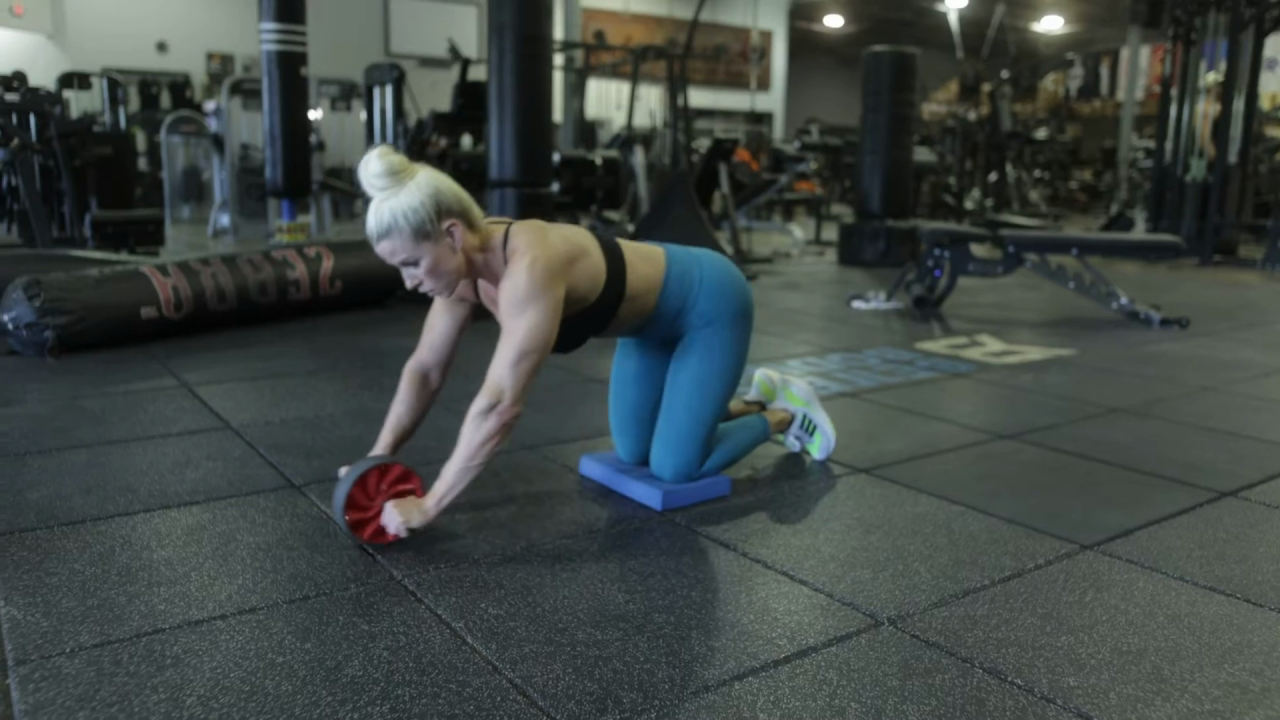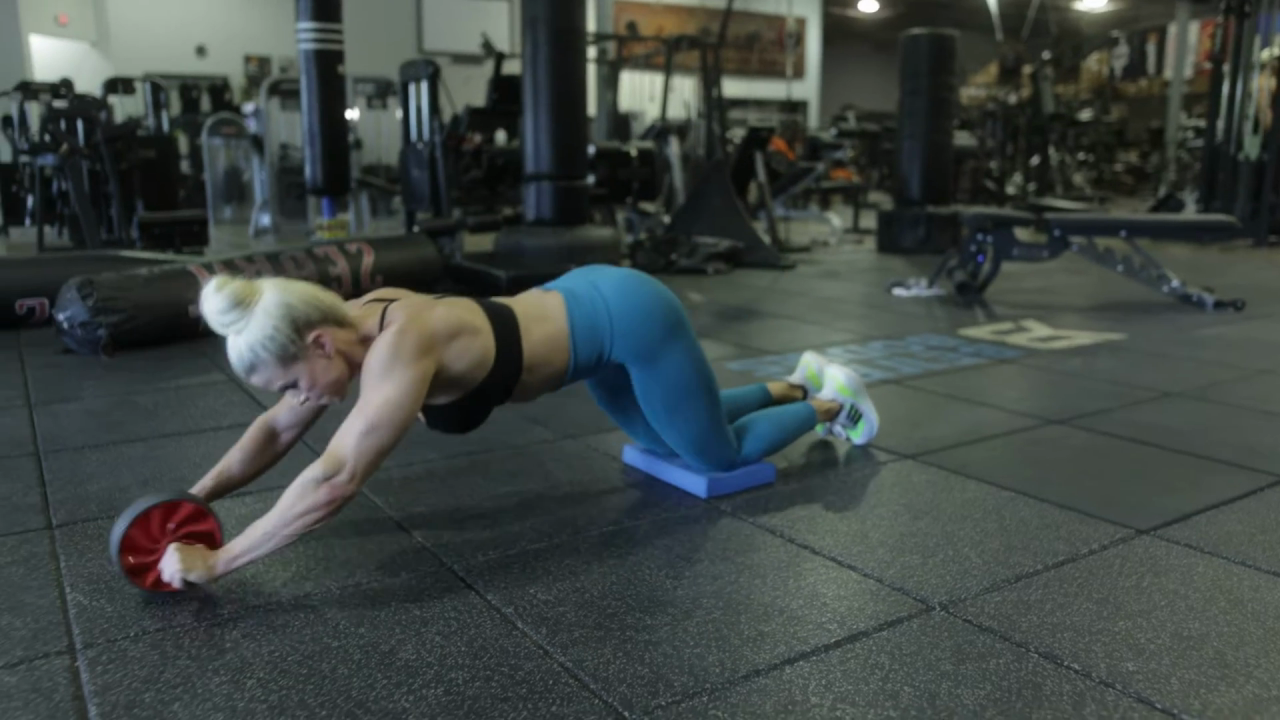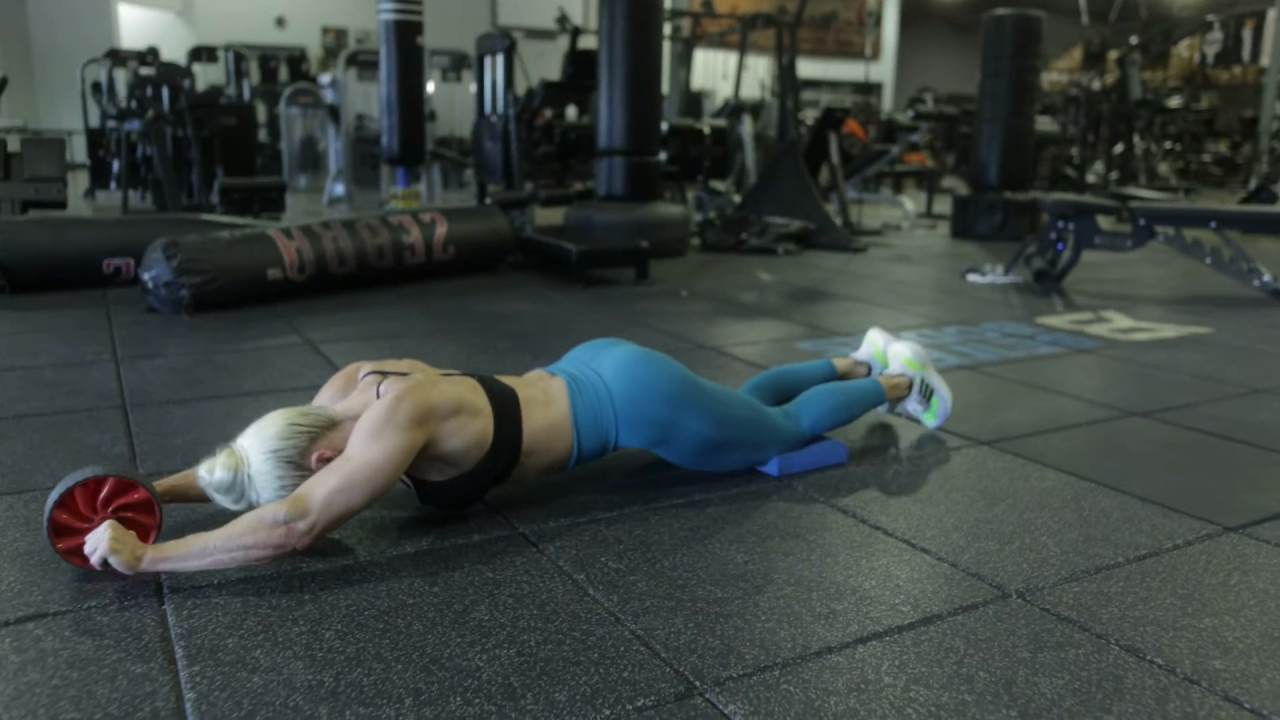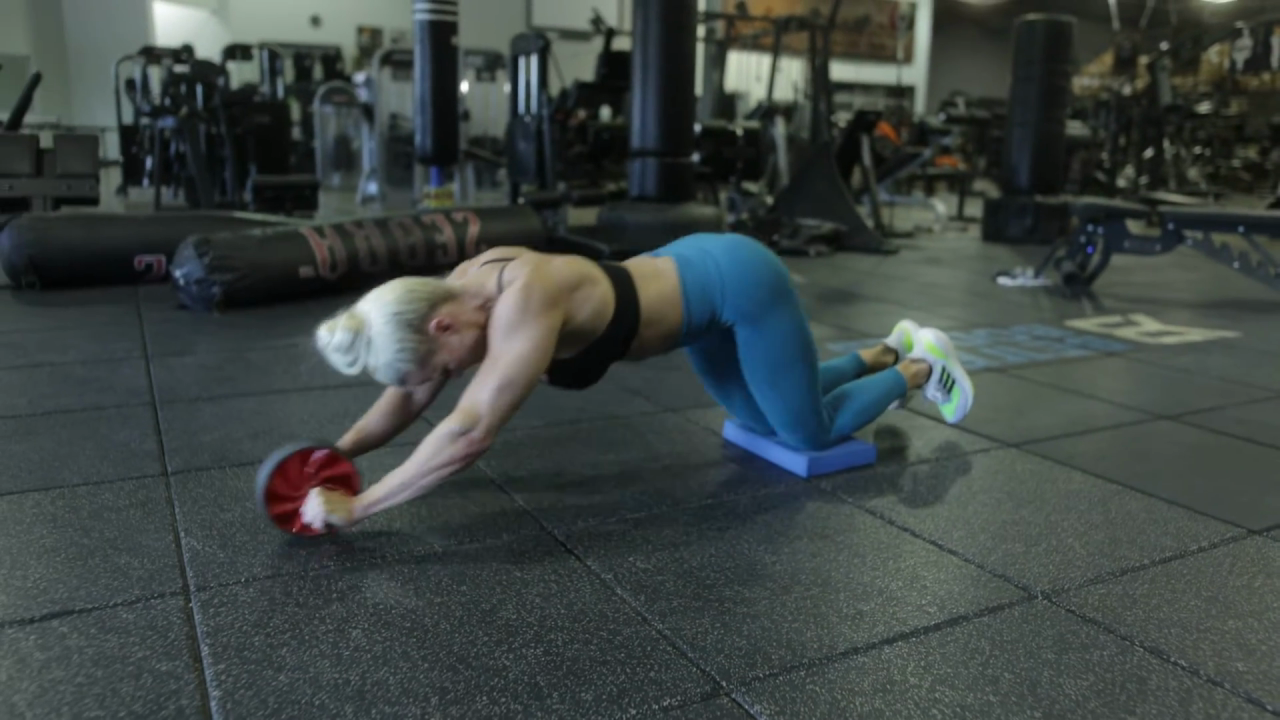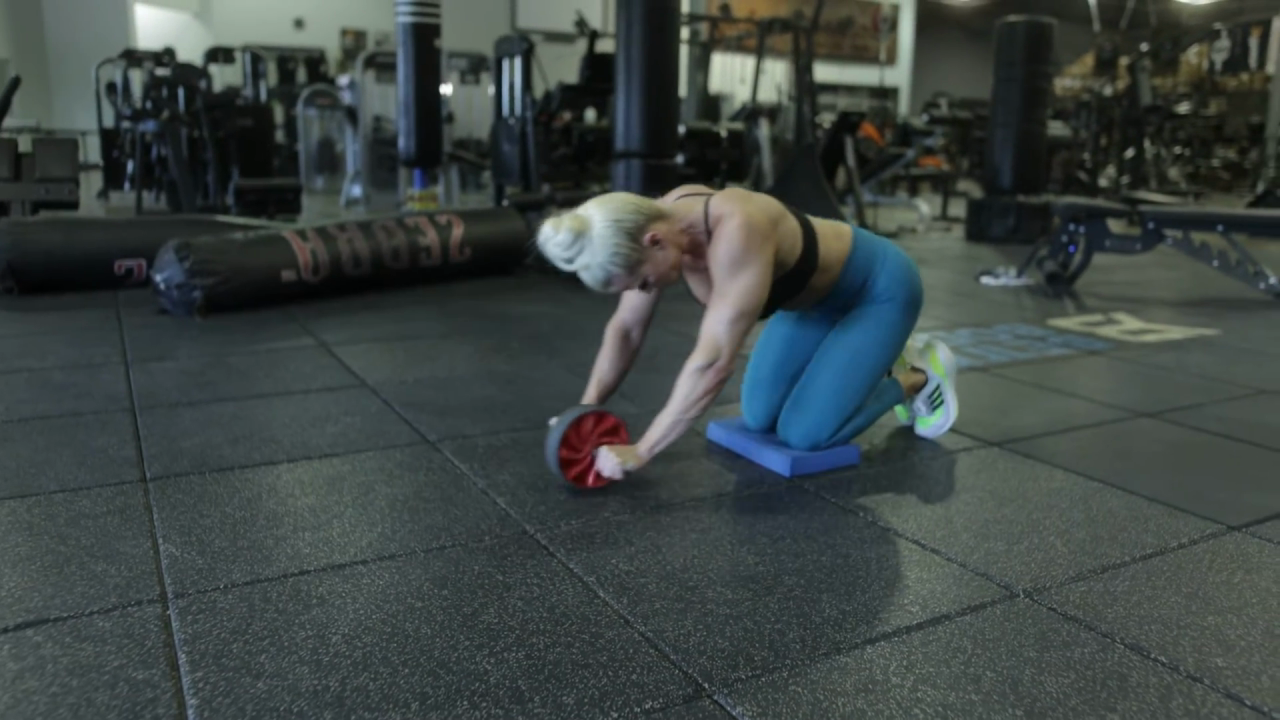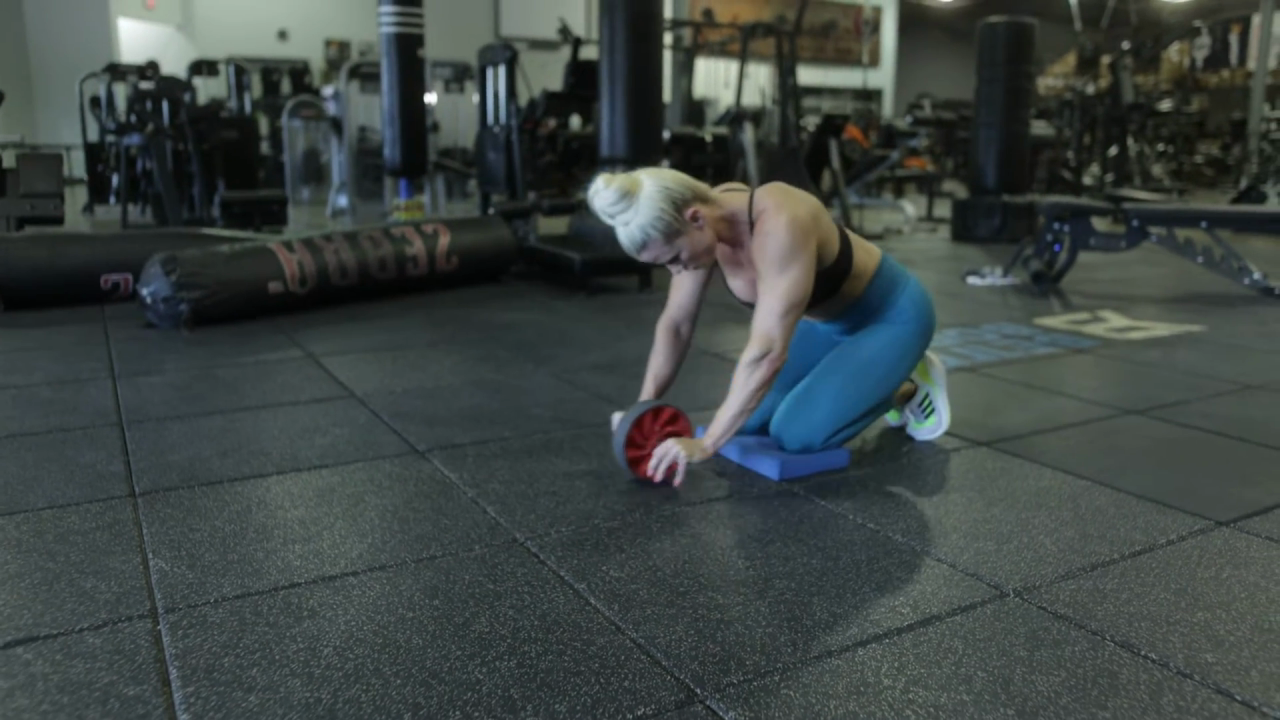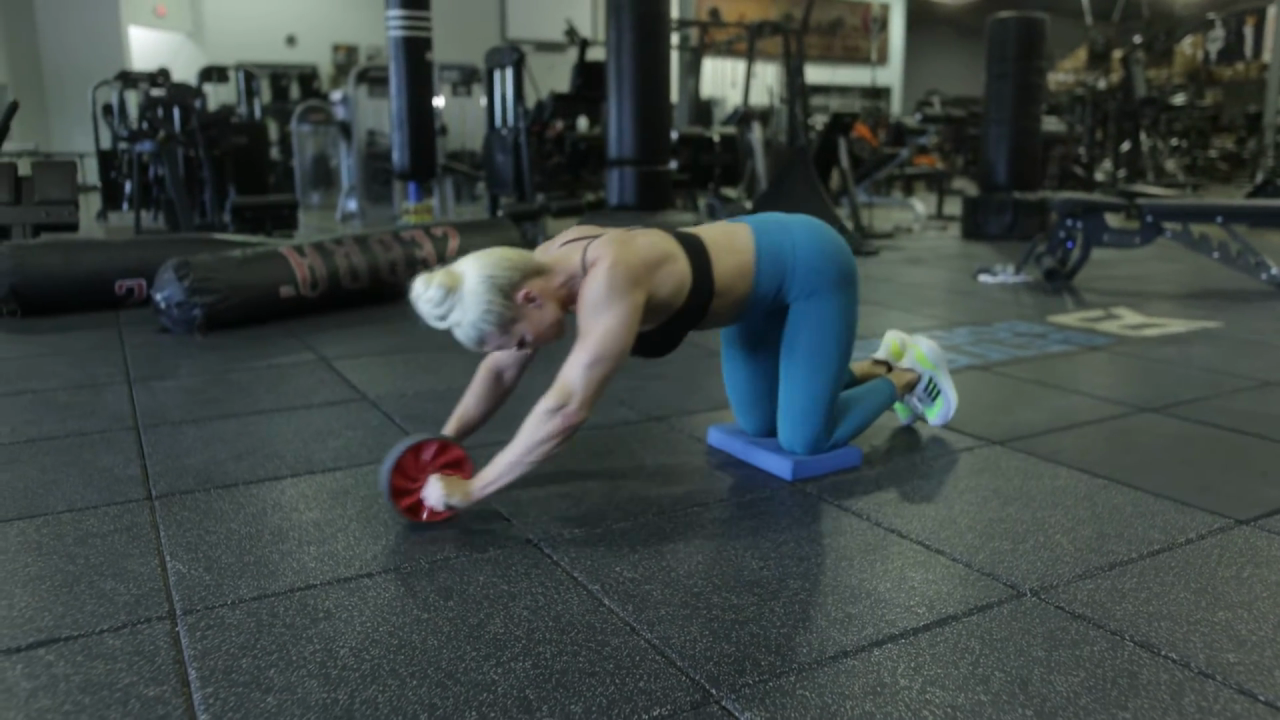
dt=0.7s
person 1, frame 1
left shoulder: (530, 266)
right shoulder: (463, 261)
left elbow: (499, 403)
right elbow: (424, 370)
left wrist: (428, 505)
right wrist: (378, 462)
left hip: (710, 303)
right hip: (654, 314)
left knee: (674, 469)
right knee: (633, 455)
left ankle: (784, 415)
right ankle: (753, 401)
person 1, frame 2
left shoulder: (402, 345)
right shoulder: (354, 324)
left elbow: (333, 482)
right elbow: (277, 428)
left wrist: (212, 562)
right wrist: (194, 497)
left hip: (627, 316)
right hip: (586, 305)
left knee: (721, 455)
right knee: (669, 442)
left ankle: (832, 403)
right ankle: (792, 384)
person 1, frame 3
left shoulder: (393, 421)
right shoulder: (349, 389)
left elbow: (291, 527)
right elbow: (264, 464)
left wrist: (144, 554)
right wrist: (152, 487)
left hip: (633, 400)
right hip: (593, 373)
left knee: (784, 429)
right knee: (746, 406)
left ankle: (897, 378)
right ankle: (861, 359)
person 1, frame 4
left shoulder: (523, 300)
right shoulder: (461, 289)
left elbow: (468, 435)
right elbow: (409, 394)
left wrist: (355, 508)
right wrist: (339, 452)
left hip: (743, 285)
right hip: (700, 281)
left knee: (807, 435)
right knee: (764, 421)
left ankle: (920, 368)
right ankle: (885, 352)
person 1, frame 5
left shoulder: (737, 233)
right shoulder: (656, 224)
left elbow: (713, 363)
right elbow: (625, 330)
left wrist: (640, 451)
right wrist: (586, 410)
left hip: (879, 287)
right hip: (821, 293)
left knee: (804, 434)
right knee: (759, 421)
left ankle: (914, 379)
right ankle: (881, 361)
person 1, frame 6
left shoulder: (779, 225)
right shoulder: (704, 219)
left elbow: (768, 353)
right elbow: (675, 323)
left wrist: (705, 444)
right wrist: (644, 406)
left hip: (893, 315)
left knee: (796, 436)
right knee: (749, 419)
left ankle: (906, 388)
right ankle: (880, 376)
person 1, frame 7
left shoulder: (608, 278)
right shoulder: (544, 266)
left elbow: (565, 409)
right elbow: (498, 372)
left wrist: (471, 488)
right wrist: (442, 444)
left hip: (809, 267)
right hip: (760, 269)
left knee: (803, 440)
right knee: (758, 426)
left ankle: (908, 377)
right ankle: (881, 364)
